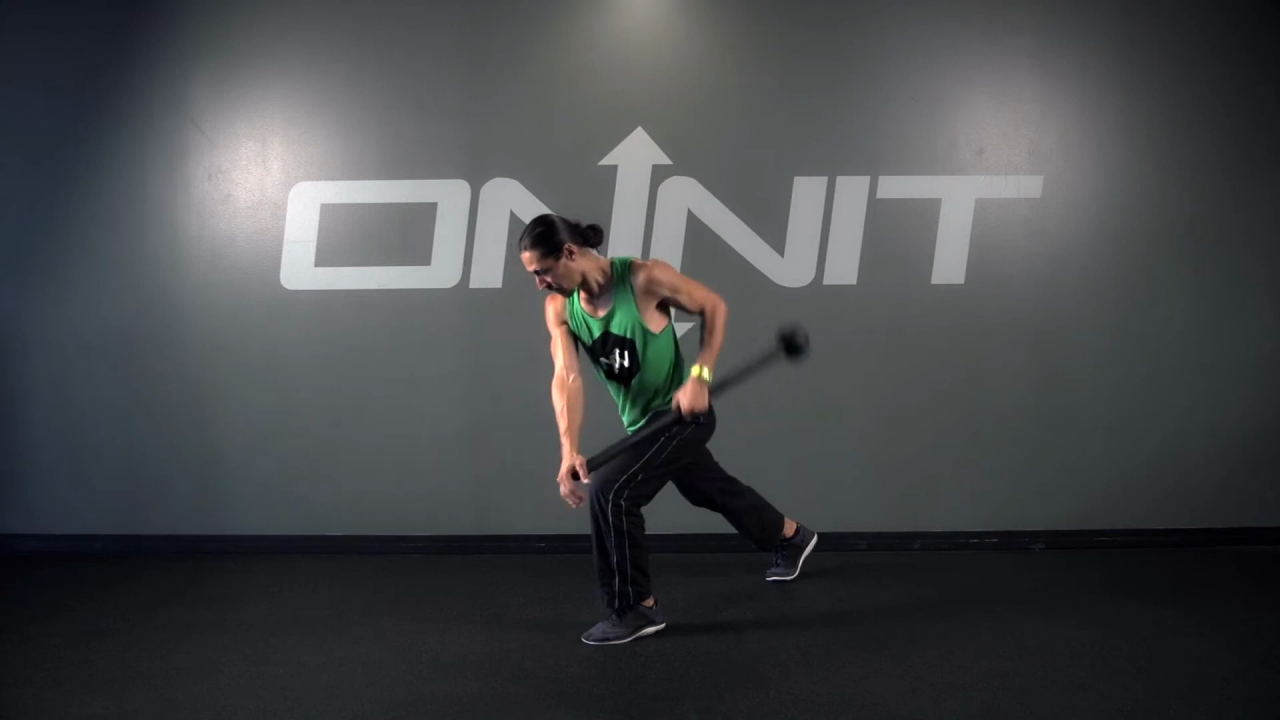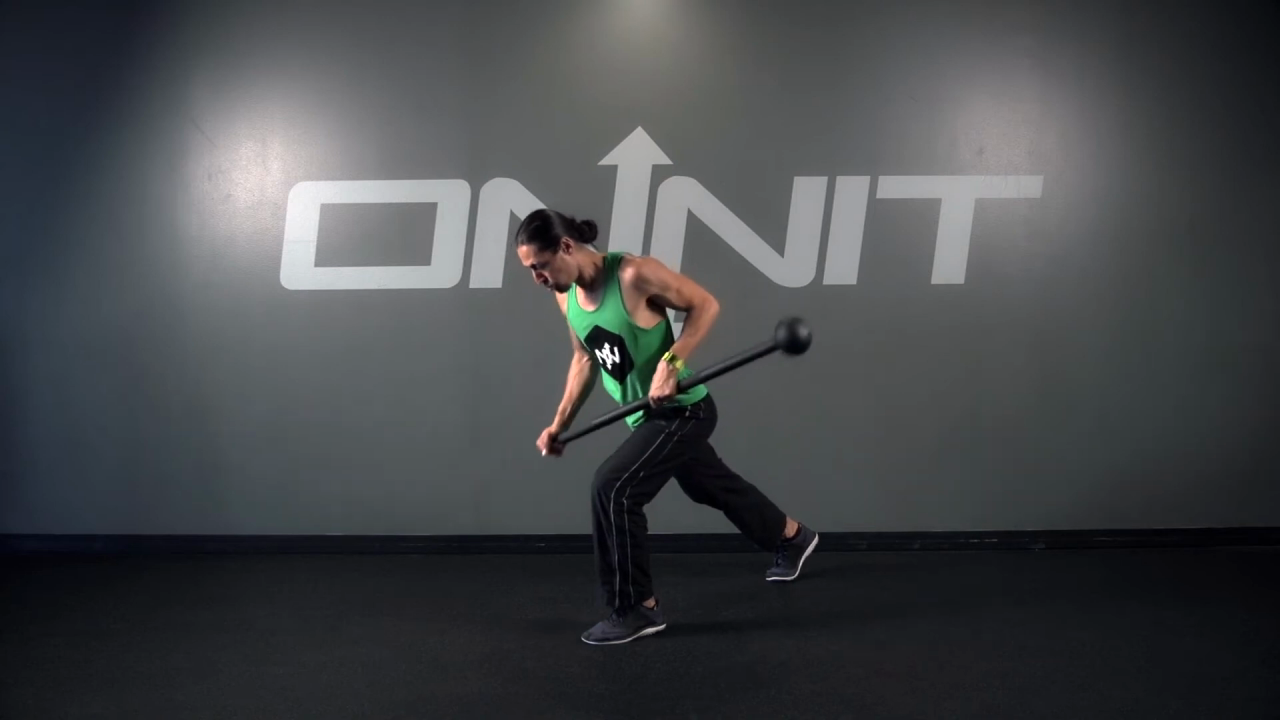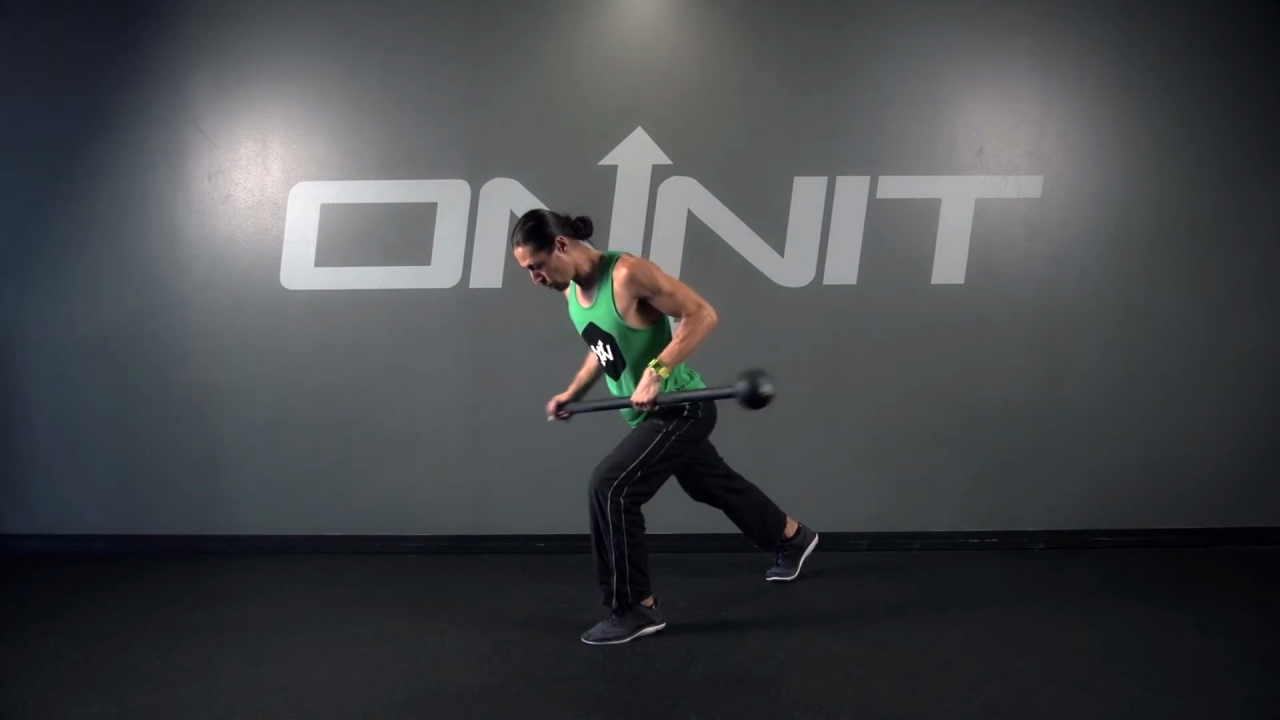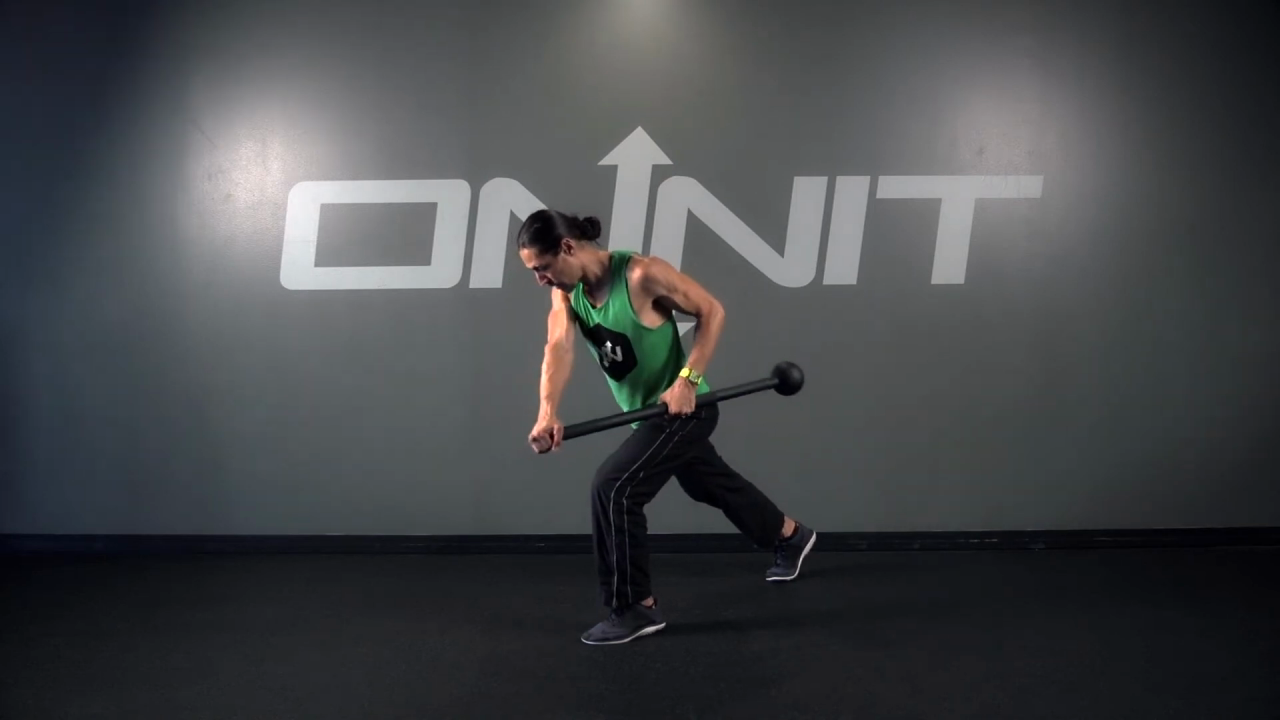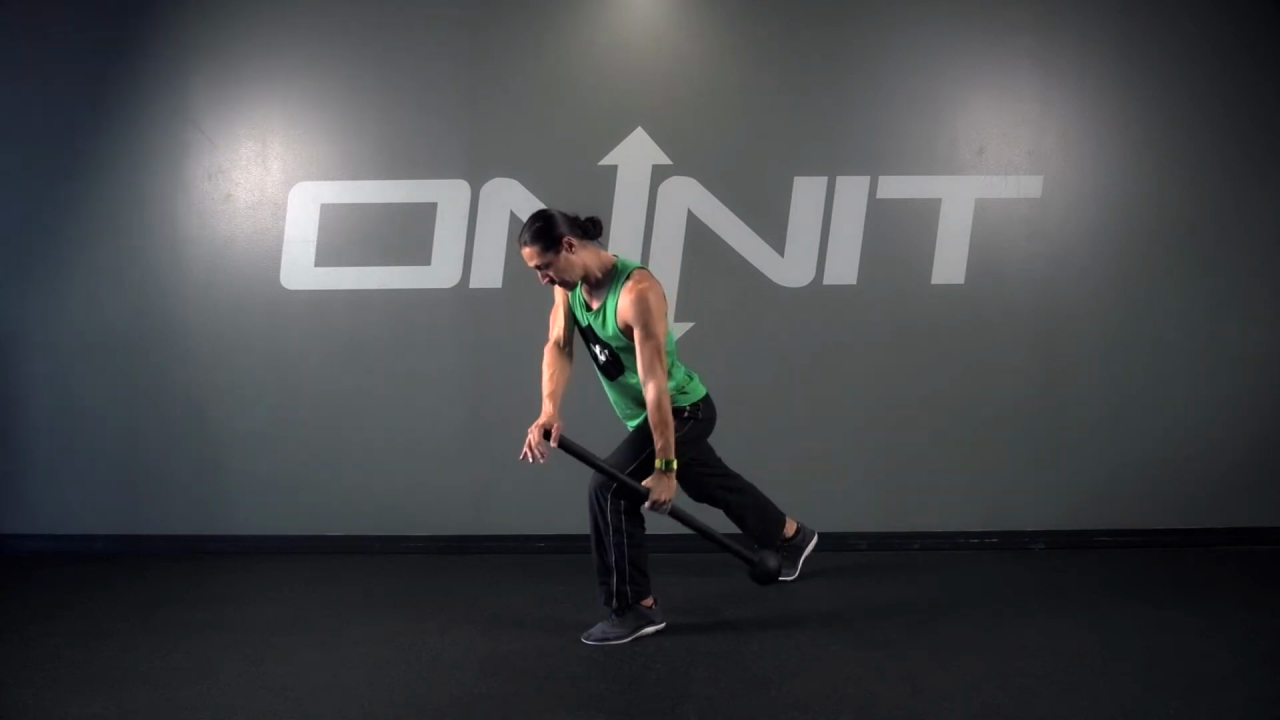
dt=1s
person 1, frame 1
left shoulder: (644, 278)
right shoulder: (559, 309)
left elbow: (714, 307)
right elbow: (567, 378)
left wrist: (699, 378)
right wrist: (569, 451)
left hip: (681, 412)
right hip: (642, 421)
left knee: (611, 491)
right knee: (709, 489)
left ankle: (637, 608)
right ankle: (792, 537)
person 1, frame 2
left shoulder: (634, 274)
right shoulder: (566, 296)
left elbow: (705, 304)
right elbow: (585, 359)
left wrist: (670, 364)
right wrist: (560, 422)
left hip: (682, 409)
right hip: (649, 416)
left knee: (612, 488)
right knee: (712, 486)
left ankle: (637, 609)
right ankle: (793, 537)
person 1, frame 3
left shoulder: (627, 273)
right shoulder: (572, 289)
left elbow: (702, 314)
left wrist: (656, 372)
right wrist: (572, 392)
left hip: (680, 408)
right hip: (654, 413)
left knee: (610, 487)
right knee: (713, 484)
left ankle: (636, 609)
right ankle: (793, 537)
person 1, frame 4
left shoulder: (641, 274)
right shoulder: (566, 291)
left elbow: (712, 311)
right elbow: (559, 348)
left wrist: (687, 380)
right wrist: (548, 412)
left hip: (683, 407)
right hip: (650, 411)
left knee: (613, 487)
right knee: (710, 484)
left ankle: (636, 608)
right ankle: (791, 536)
person 1, frame 5
left shoulder: (637, 291)
right shoulder: (568, 285)
left elbow: (654, 384)
right elbow: (558, 348)
left wrist: (665, 469)
right wrist: (549, 410)
left hip: (682, 410)
right hip: (645, 417)
left knee: (609, 488)
right knee: (712, 485)
left ankle: (636, 609)
right ankle: (792, 537)
